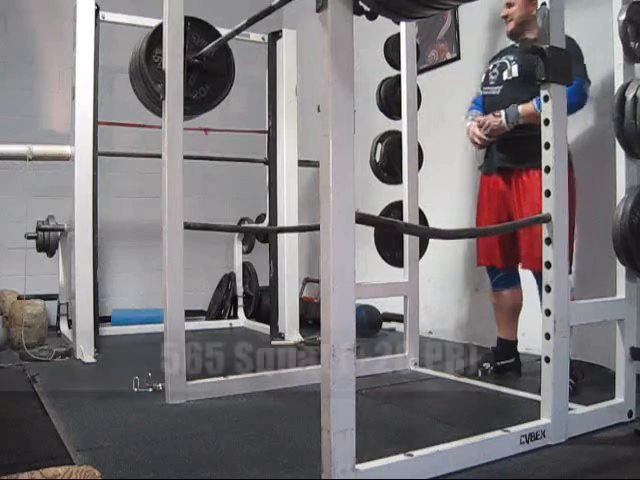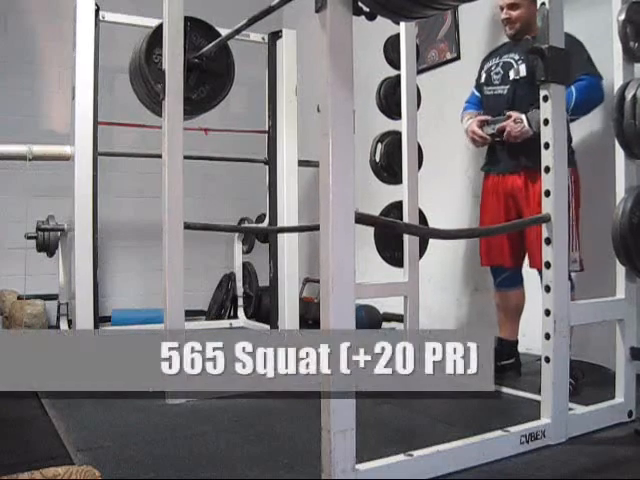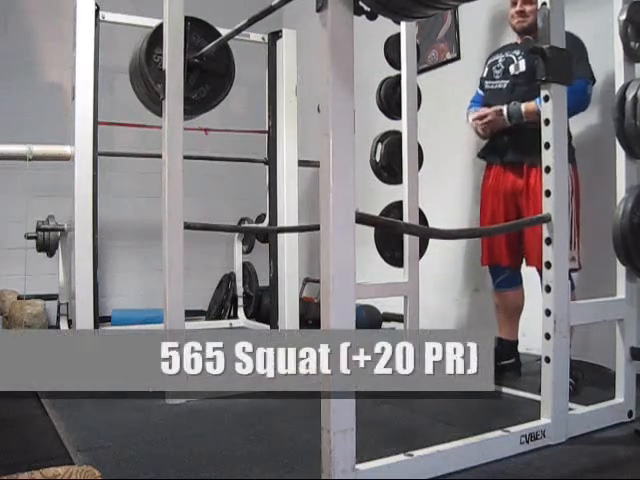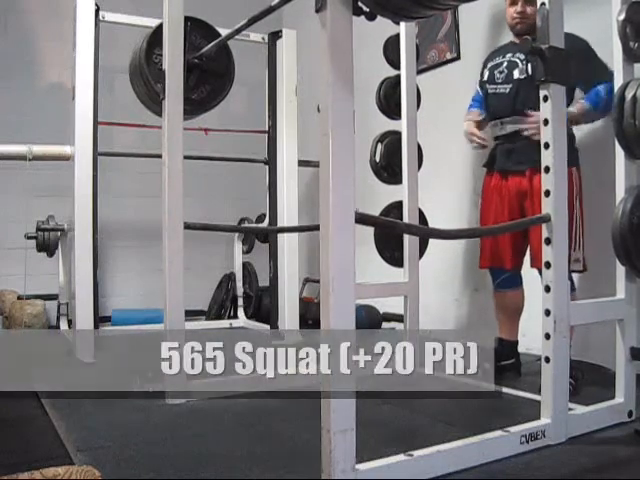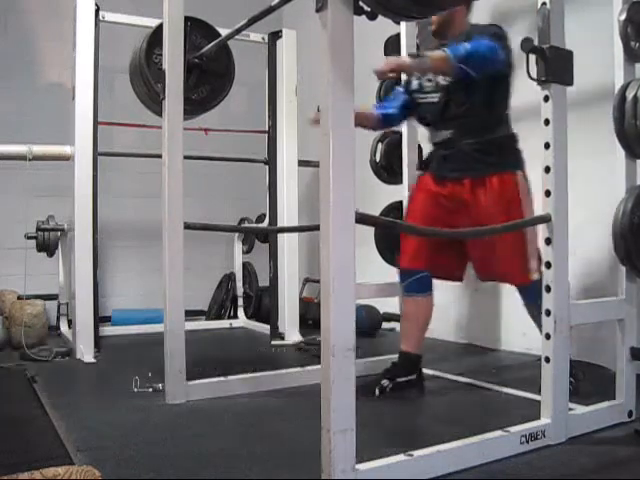
dt=1s
person 1, frame 1
right shoulder: (500, 58)
left elbow: (574, 93)
right elbow: (482, 103)
left wrist: (512, 116)
right wrist: (473, 123)
left hip: (537, 170)
right hip: (496, 170)
left knee: (544, 267)
right knee: (498, 264)
right ankle: (505, 352)
person 1, frame 2
left shoulder: (561, 45)
right shoulder: (494, 57)
left elbow: (589, 91)
right elbow: (475, 101)
left wrist: (531, 120)
right wrist: (470, 122)
left hip: (545, 170)
right hip: (499, 171)
right knee: (501, 264)
right ankle: (506, 352)
person 1, frame 3
left shoulder: (563, 43)
right shoulder: (497, 56)
left elbow: (577, 92)
right elbow: (478, 100)
left wrist: (509, 114)
right wrist: (476, 116)
left hip: (545, 166)
right hip: (499, 167)
right knee: (501, 264)
right ankle: (507, 352)
person 1, frame 4
left shoulder: (564, 46)
right shoulder: (494, 58)
left elbow: (605, 89)
right elbow: (479, 102)
left wrist: (560, 117)
right wrist: (472, 124)
right hip: (502, 170)
right knee: (501, 264)
right ankle: (507, 353)
person 1, frame 5
left shoulder: (482, 42)
right shoulder: (421, 69)
left elbow: (478, 55)
right elbow: (391, 110)
left wrist: (408, 64)
right wrist: (347, 116)
left hip: (493, 172)
right hip: (440, 174)
left knee: (520, 271)
right knee: (416, 265)
right ankle: (408, 367)
